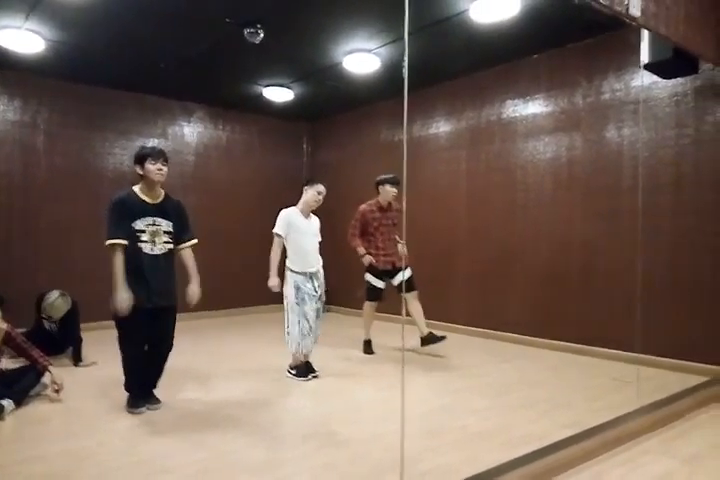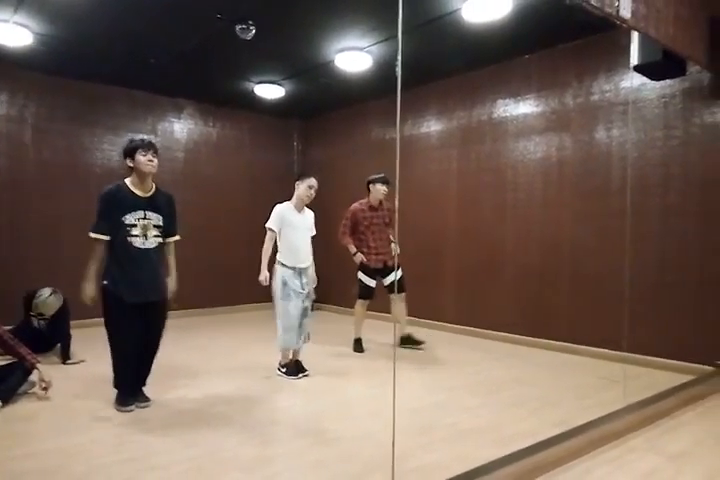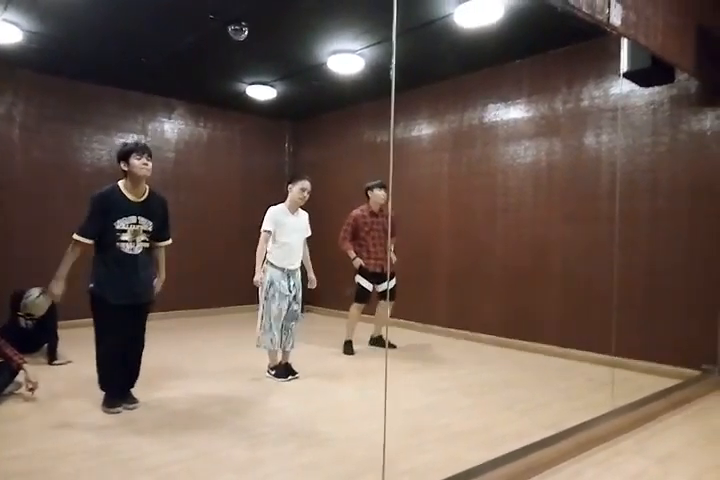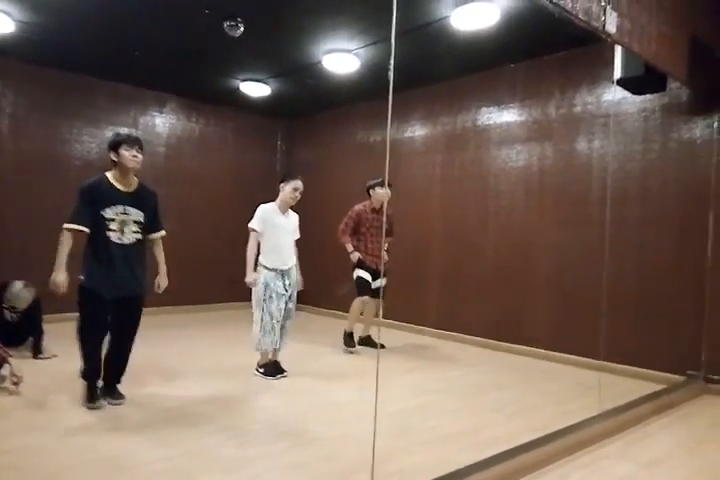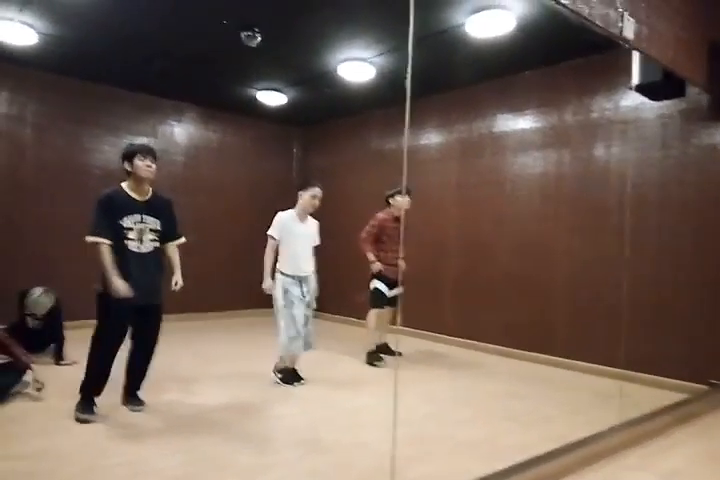
dt=0.2s
person 1, frame 1
left shoulder: (175, 206)
right shoulder: (122, 203)
left elbow: (184, 246)
right elbow: (117, 247)
left wrist: (193, 281)
right wrist: (120, 288)
left hip: (165, 291)
right hip: (134, 292)
left knee: (162, 344)
right knee: (134, 344)
left ankle: (148, 389)
right ankle: (135, 393)
person 1, frame 2
left shoulder: (165, 200)
right shoulder: (112, 196)
right elbow: (100, 243)
left wrist: (171, 276)
right wrist: (90, 280)
left hip: (153, 285)
right hip: (119, 285)
left knee: (151, 338)
right knee: (123, 340)
left ankle: (138, 387)
right ankle: (124, 390)
person 1, frame 3
left shoulder: (158, 203)
right shoulder: (105, 198)
right elbow: (80, 241)
left wrist: (160, 274)
right wrist: (59, 278)
left hip: (140, 288)
right hip: (106, 287)
left knee: (134, 341)
right knee: (109, 342)
left ankle: (125, 389)
right ankle: (111, 391)
person 1, frame 4
left shoulder: (148, 195)
right shoulder: (93, 189)
left elbow: (154, 236)
right elbow: (71, 230)
left wrist: (163, 271)
right wrist: (60, 268)
left hip: (132, 281)
right hip: (97, 279)
left knee: (124, 335)
right knee: (92, 333)
left ankle: (111, 384)
right ankle: (92, 385)
person 1, frame 5
left shoulder: (163, 204)
right shoulder: (110, 200)
left elbow: (171, 242)
right elbow: (102, 243)
left wrist: (177, 271)
right wrist: (114, 278)
left hip: (152, 289)
right hip: (119, 289)
left knee: (146, 343)
right knee: (106, 342)
left ankle: (131, 391)
right ankle: (87, 397)
person 2, frame 1
left shoulder: (315, 221)
right shoulder: (287, 215)
right elbow: (277, 246)
right wrist: (273, 275)
left hip: (315, 276)
right hip: (296, 276)
left knee: (313, 320)
right knee: (300, 320)
left ankle: (305, 360)
right ankle: (294, 364)
person 2, frame 2
left shoulder: (310, 215)
right shoulder: (281, 210)
right elbow: (269, 240)
left wrist: (312, 271)
right wrist: (264, 269)
left hip: (305, 271)
right hip: (286, 271)
left knee: (302, 316)
right knee: (288, 316)
left ankle: (296, 359)
right ankle: (284, 362)
person 2, frame 3
left shoulder: (304, 216)
right shoulder: (274, 212)
right elbow: (263, 241)
left wrist: (310, 271)
right wrist: (258, 270)
left hip: (295, 274)
right hip: (275, 272)
left knee: (292, 318)
right knee: (274, 317)
left ankle: (285, 361)
right ankle: (273, 364)
person 2, frame 4
left shoulder: (294, 217)
right shoulder: (264, 210)
right elbow: (253, 242)
left wrist: (297, 273)
right wrist: (250, 271)
left hip: (288, 274)
right hip: (268, 273)
left knee: (283, 318)
right knee: (268, 317)
left ankle: (274, 359)
right ankle: (263, 362)
person 2, frame 5
left shoulder: (314, 224)
right shoulder: (283, 218)
right elbow: (270, 248)
left wrist: (314, 279)
right wrist: (267, 277)
left hip: (306, 280)
right hip: (286, 279)
left knee: (303, 324)
right knee: (291, 323)
left ankle: (291, 366)
right ankle: (281, 366)
person 3, frame 1
left shoulder: (396, 209)
right shoulder: (365, 210)
right elbow: (353, 235)
left wrist: (400, 243)
right wrist: (363, 254)
left hip: (397, 260)
right hip: (376, 262)
left knee: (412, 294)
right knee: (371, 301)
left ankle: (425, 334)
right ankle: (367, 340)
person 3, frame 2
left shoulder: (387, 208)
right shoulder: (356, 209)
right elbow: (344, 233)
left wrist: (392, 242)
right wrist: (354, 252)
left hip: (388, 259)
right hip: (368, 261)
left knee: (399, 295)
right knee: (363, 300)
left ankle: (404, 335)
right ankle: (357, 338)
person 3, frame 3
left shoulder: (387, 215)
right shoulder: (357, 215)
right elbow: (344, 238)
left wrist: (391, 250)
right wrist: (354, 257)
left hip: (385, 265)
right hip: (366, 265)
left knee: (387, 301)
right knee: (359, 303)
left ankle: (376, 336)
right ankle: (348, 340)
person 3, frame 4
left shoulder: (387, 214)
right shoulder: (359, 210)
right elbow: (343, 231)
left wrist: (384, 249)
right wrist: (352, 251)
left hip: (378, 262)
right hip: (363, 260)
left knee: (375, 299)
right knee: (363, 297)
left ankle: (365, 336)
right ankle: (349, 331)
person 3, frame 5
left shoulder: (402, 221)
right shoulder: (381, 219)
right elbow: (364, 239)
left wrist: (401, 258)
right wrist: (372, 261)
left hip: (395, 270)
right hip: (381, 270)
left knee: (389, 307)
right knee: (377, 308)
left ankle: (381, 343)
right ankle: (371, 350)
